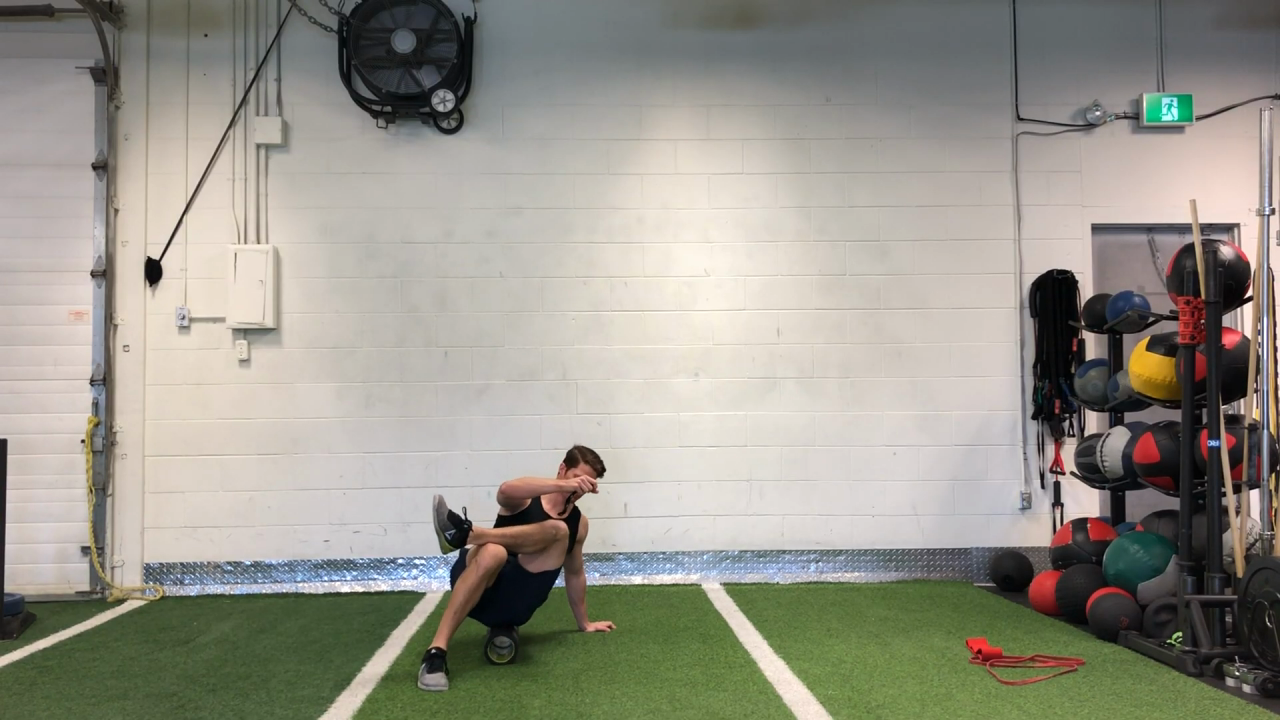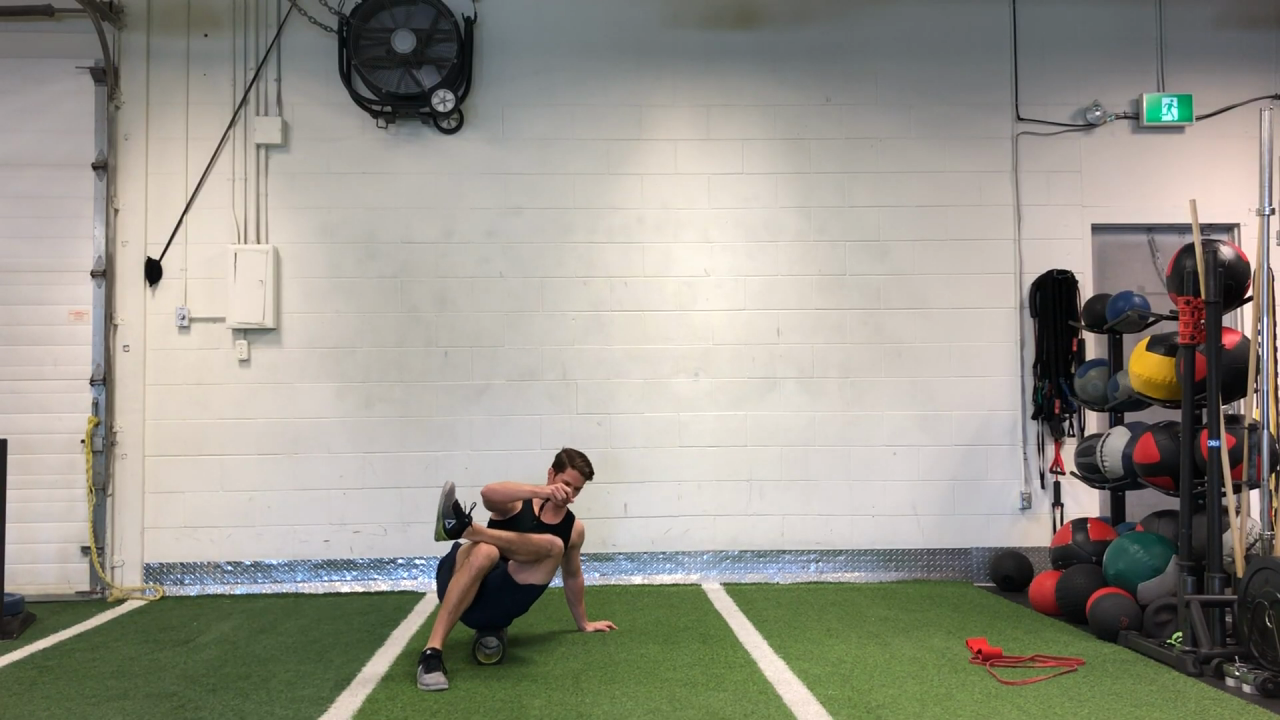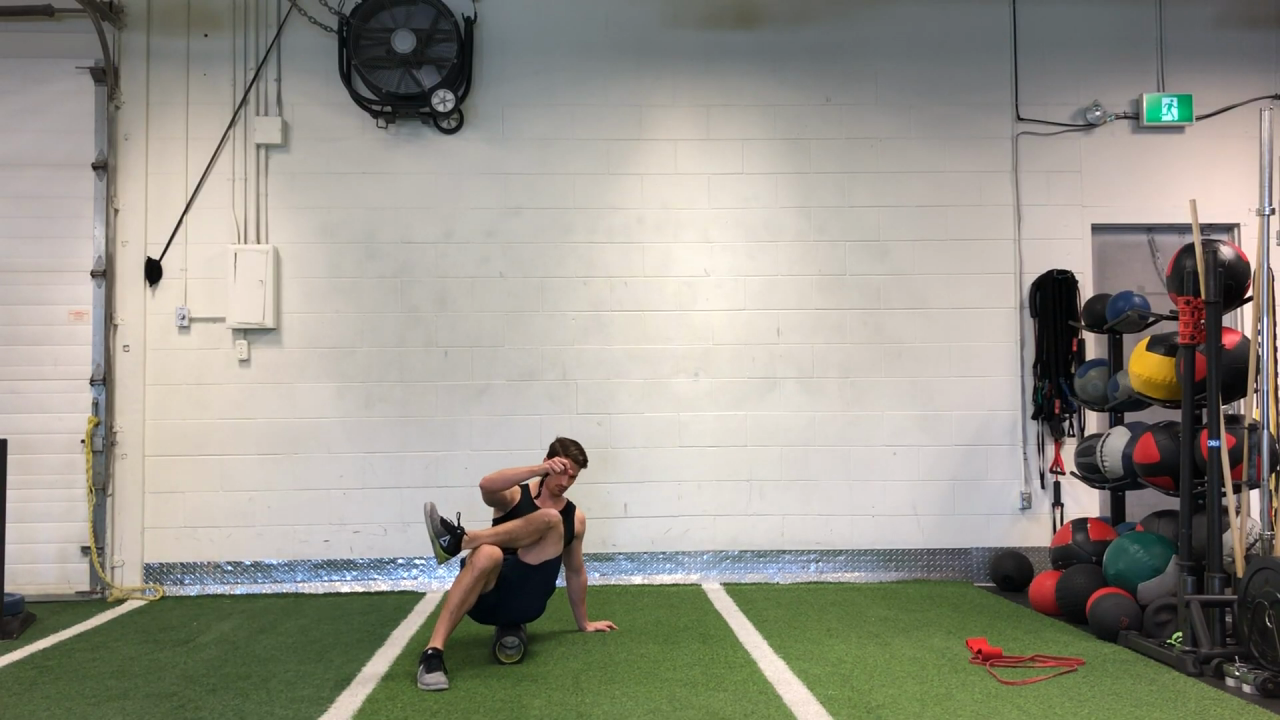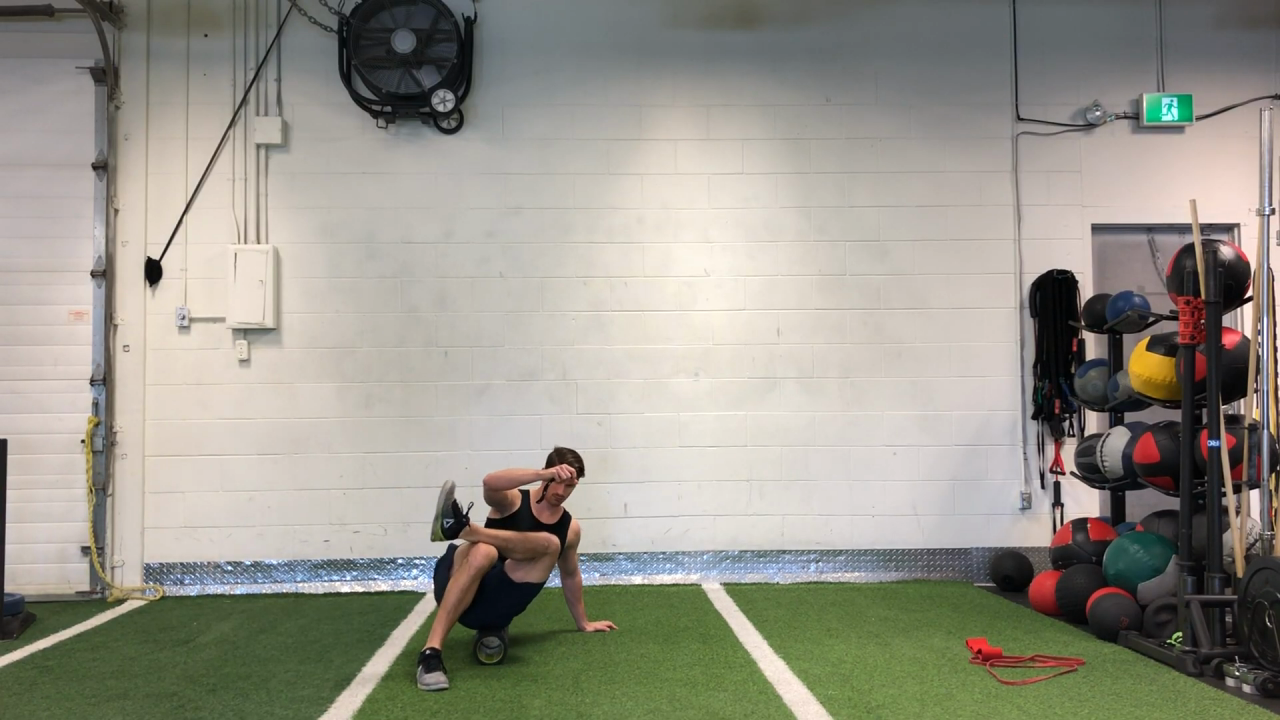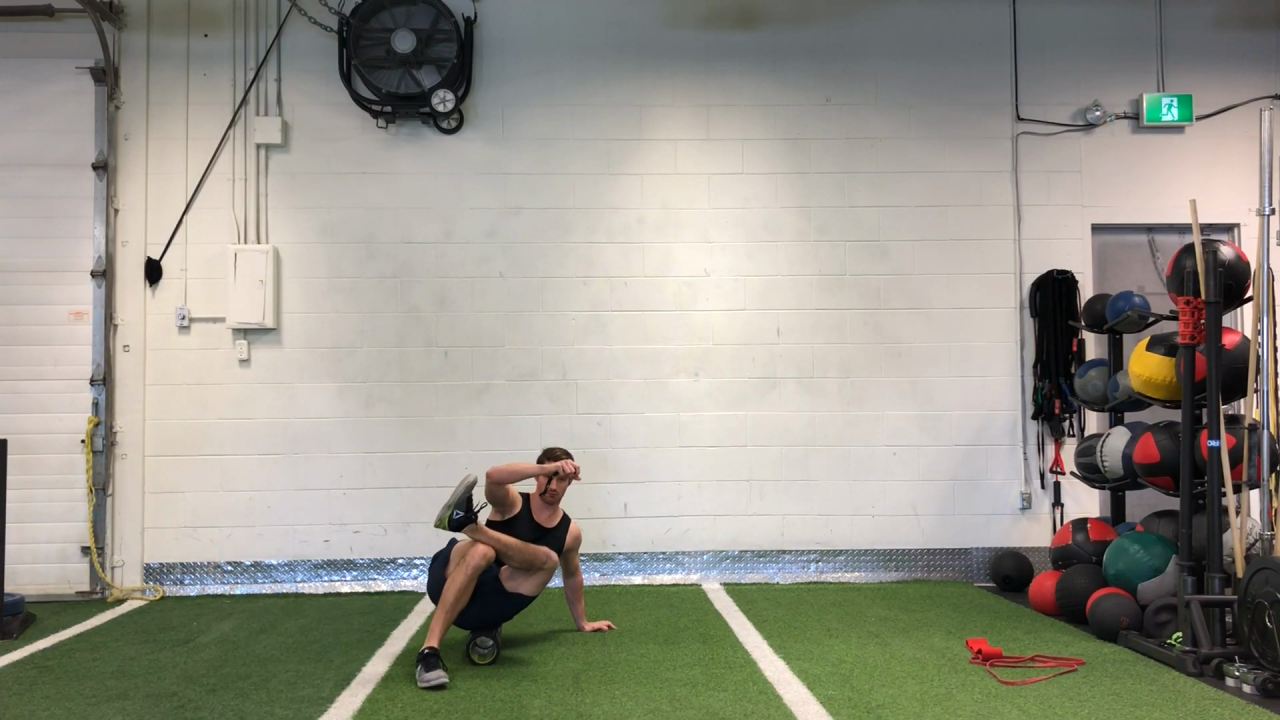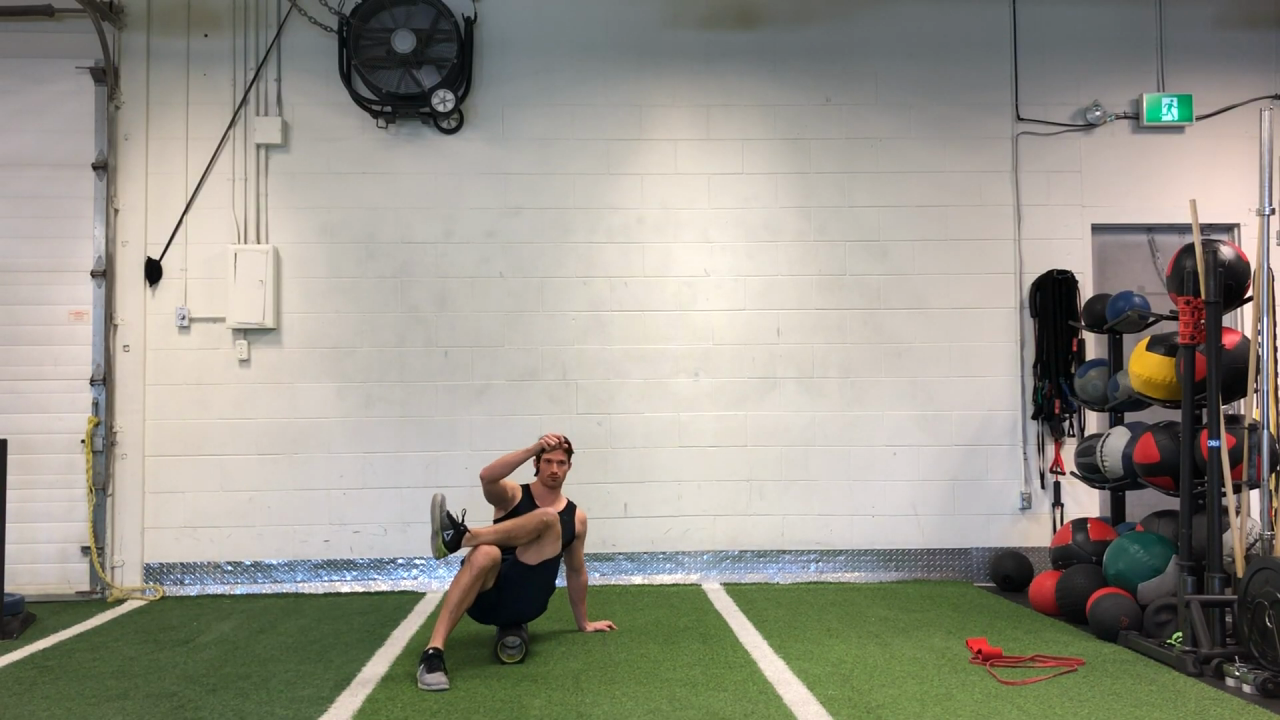
dt=0.4s
person 1, frame 1
left shoulder: (579, 523)
right shoulder: (525, 499)
left elbow: (575, 573)
right elbow: (506, 490)
left wrist: (584, 622)
right wrist: (564, 485)
left hip: (513, 608)
right hip: (476, 588)
left knee: (559, 531)
right knee: (493, 552)
right ankle: (436, 653)
person 1, frame 2
left shoulder: (574, 529)
right shoulder: (516, 502)
left elbow: (572, 576)
right elbow: (488, 493)
left wrist: (583, 622)
right wrist: (541, 492)
left hip: (498, 609)
right hip: (466, 584)
left knee: (553, 545)
right knee: (485, 552)
right ankle: (432, 653)
person 1, frame 3
left shoulder: (575, 518)
right shoulder: (514, 496)
left elbow: (576, 572)
right elbow: (486, 486)
left wrist: (584, 622)
right wrist: (539, 470)
left hip: (525, 605)
right hip: (485, 595)
left knee: (552, 519)
right knee: (488, 554)
right ankle: (433, 652)
person 1, frame 4
left shoulder: (570, 529)
right shoulder: (512, 501)
left elbow: (570, 576)
right elbow: (490, 482)
left wrist: (583, 622)
right wrist: (545, 475)
left hip: (492, 611)
right hip: (455, 582)
left knee: (551, 545)
right knee: (483, 551)
right ankle: (431, 652)
person 1, frame 5
left shoulder: (570, 531)
right shoulder: (511, 503)
left elbow: (572, 575)
right elbow: (493, 476)
left wrist: (582, 622)
right wrist: (548, 467)
left hip: (486, 611)
right hip: (450, 580)
left knee: (549, 559)
right knee: (480, 552)
right ankle: (429, 651)
person 1, frame 6
left shoulder: (576, 517)
right shoulder: (512, 495)
left elbow: (576, 572)
right elbow: (487, 477)
left wrist: (584, 622)
right wrist: (535, 448)
left hip: (526, 602)
right hip: (487, 595)
left knee: (548, 518)
right knee: (486, 553)
right ankle: (433, 653)
